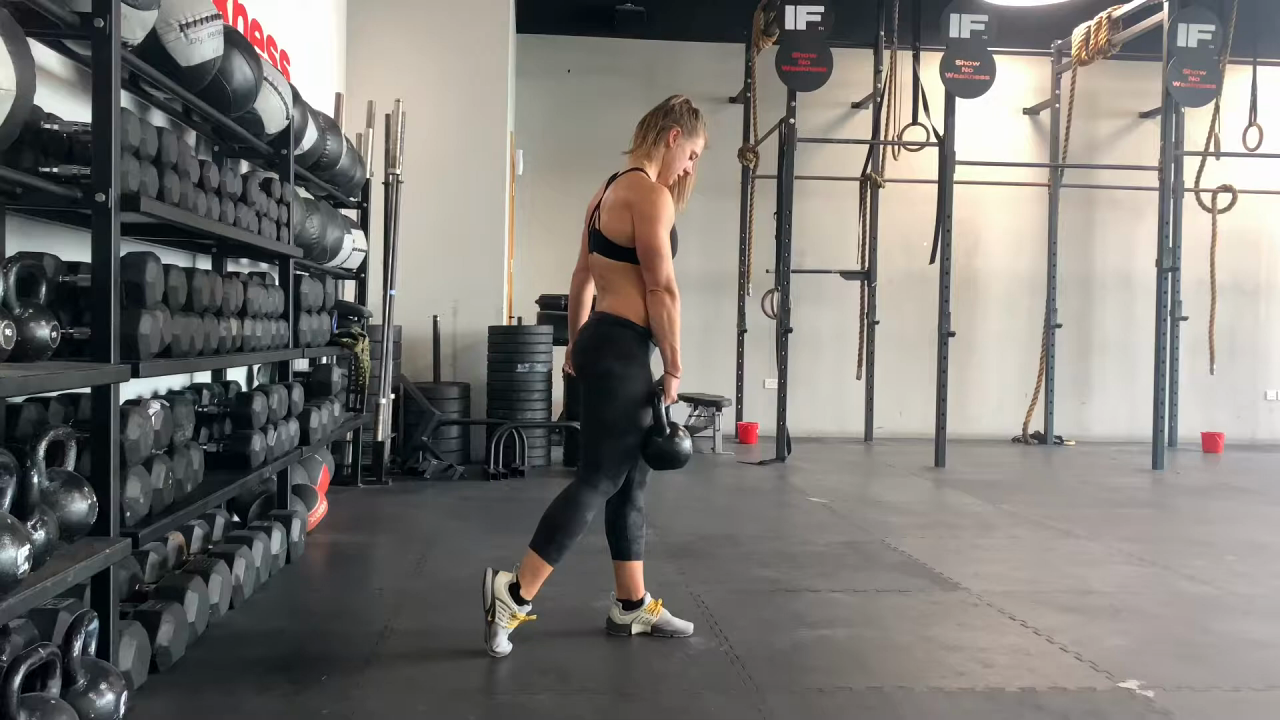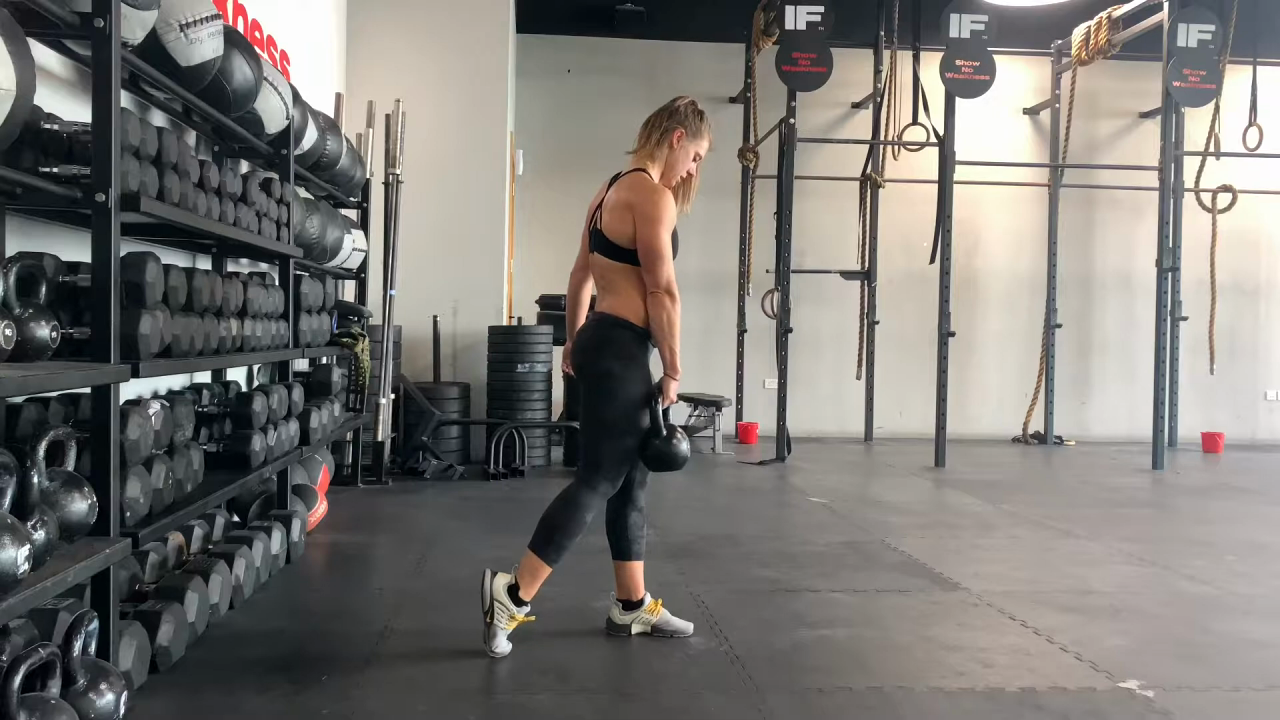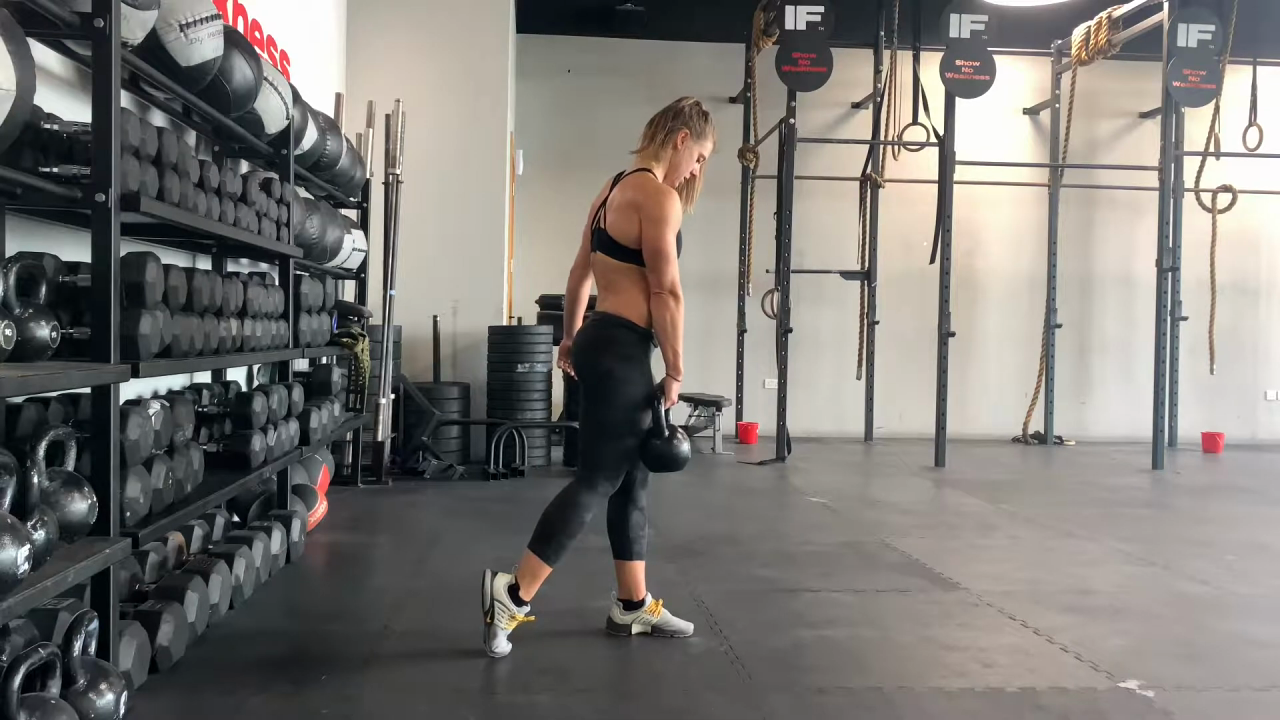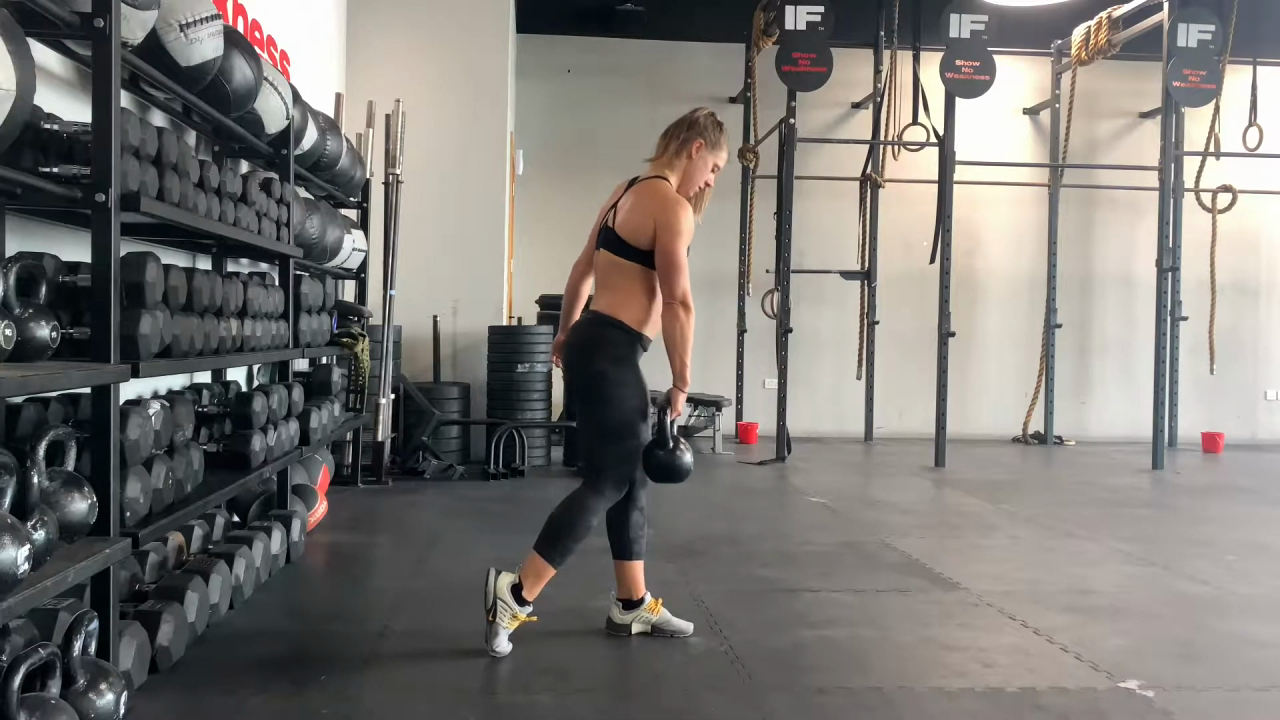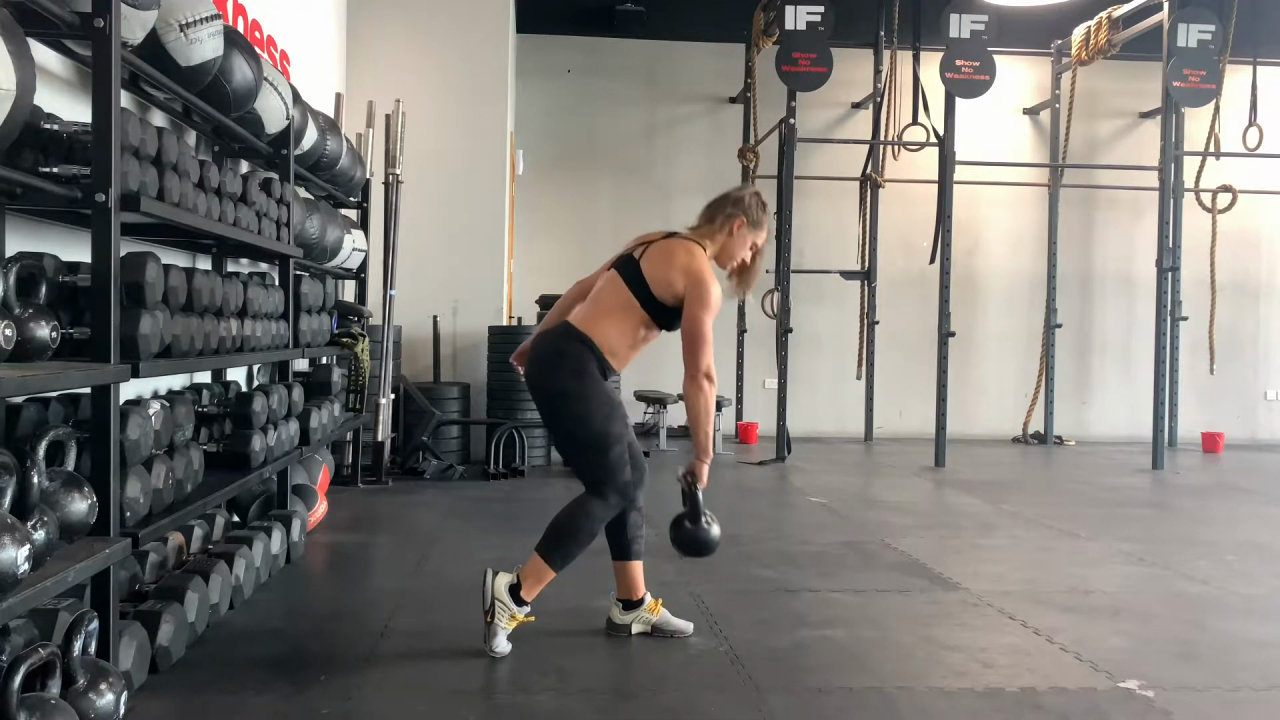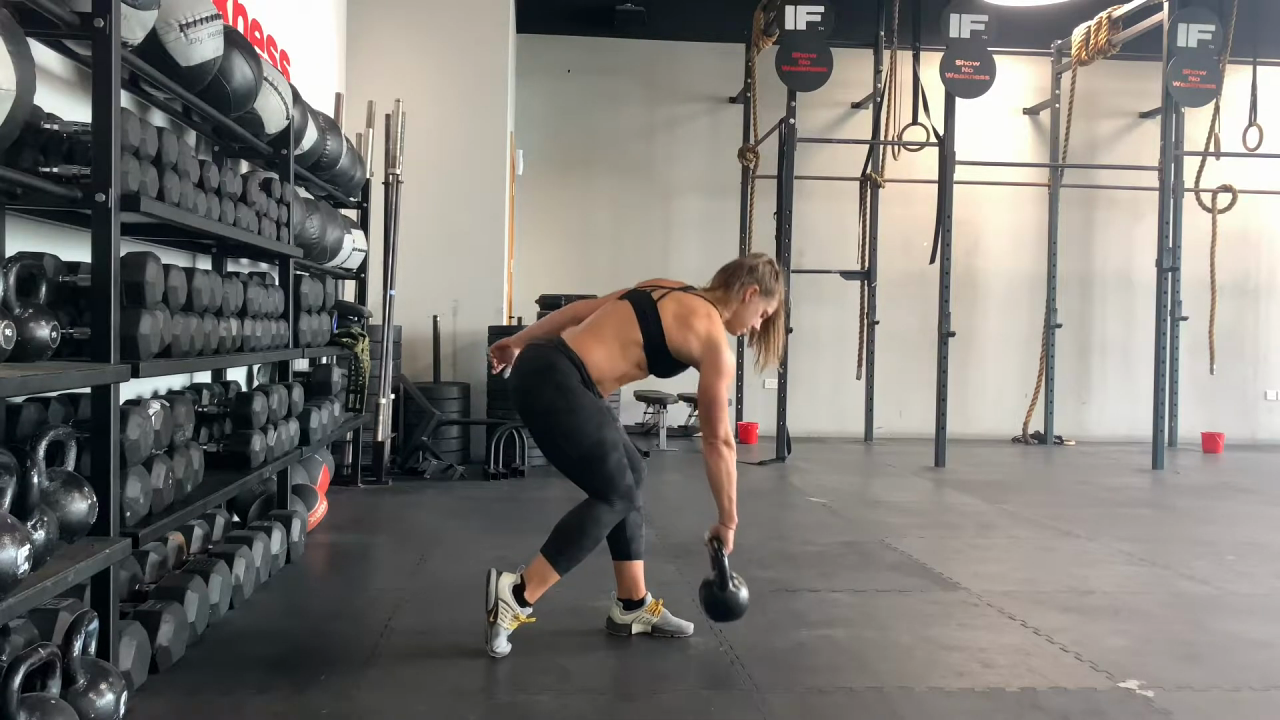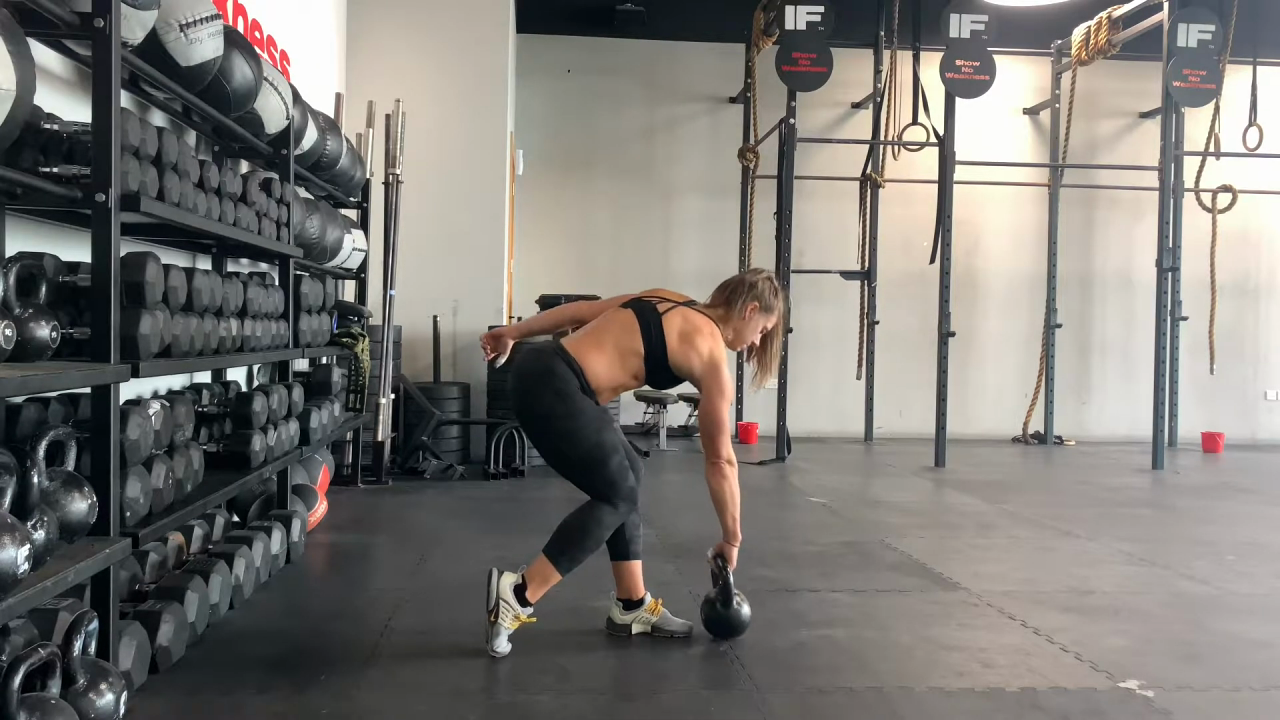
dt=0.4s
person 1, frame 1
left shoulder: (612, 189)
right shoulder: (651, 194)
left elbow: (582, 275)
right elbow: (661, 289)
left wrist: (576, 343)
right wrist: (673, 367)
left hip: (601, 342)
right hip: (622, 350)
left knee: (630, 480)
right knee: (599, 479)
left ankle: (631, 605)
right ankle: (512, 593)
person 1, frame 2
left shoulder: (614, 189)
right shoulder: (652, 196)
left elbow: (581, 274)
right elbow: (661, 292)
left wrist: (574, 342)
right wrist: (672, 370)
left hip: (600, 342)
right hip: (620, 351)
left knee: (630, 479)
right knee: (599, 480)
left ankle: (632, 605)
right ankle: (511, 595)
person 1, frame 3
left shoulder: (615, 188)
right shoulder: (659, 196)
left elbow: (580, 271)
right elbow: (665, 292)
left wrist: (570, 337)
right wrist: (674, 371)
left hip: (600, 341)
right hip: (621, 352)
left knee: (631, 480)
right knee: (598, 480)
left ankle: (632, 605)
right ankle: (512, 594)
person 1, frame 4
left shoulder: (627, 192)
right shoulder: (671, 205)
left elbow: (582, 270)
right elbow: (677, 302)
left wrist: (565, 334)
right wrist: (682, 383)
left hip: (592, 342)
right hip: (610, 352)
left knee: (630, 477)
right knee: (605, 483)
left ankle: (632, 605)
right ankle: (514, 594)
person 1, frame 5
left shoulder: (659, 243)
right shoulder: (701, 276)
left elbow: (584, 287)
right elbow: (699, 376)
left wrist: (537, 340)
right wrist: (702, 458)
left hip: (555, 357)
right hip: (571, 369)
left knee: (630, 474)
right knee: (610, 489)
left ankle: (632, 605)
right ankle: (512, 594)
person 1, frame 6
left shoulder: (669, 293)
right shoulder: (713, 341)
left elbow: (583, 309)
right elbow: (718, 442)
left wrist: (520, 341)
right wrist: (727, 521)
left hip: (543, 365)
right hip: (555, 382)
left knee: (629, 474)
right knee: (615, 495)
left ankle: (632, 605)
right ankle: (516, 595)
person 1, frame 7
left shoulder: (669, 303)
right shoulder: (711, 357)
left elbow: (582, 310)
right elbow: (720, 461)
left wrist: (513, 332)
right wrist: (732, 539)
left hip: (542, 367)
right hip: (552, 387)
left knee: (626, 475)
right knee: (616, 496)
left ankle: (632, 606)
right ankle: (516, 595)
